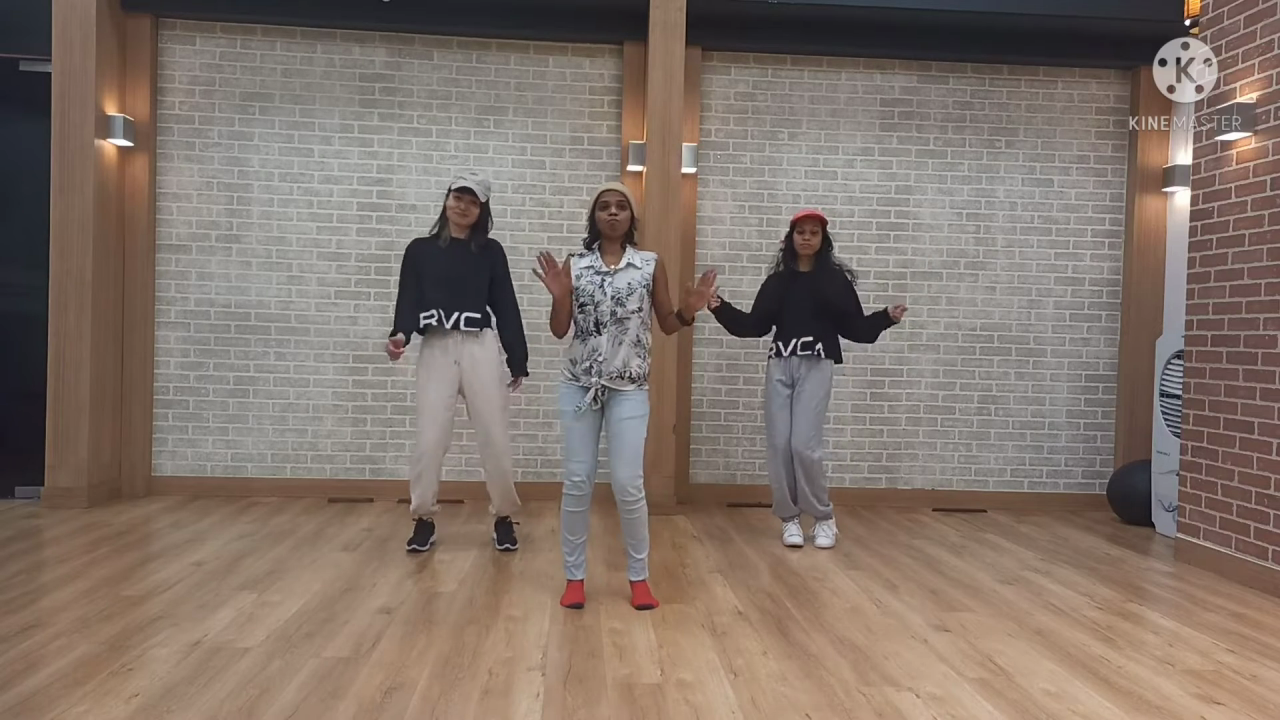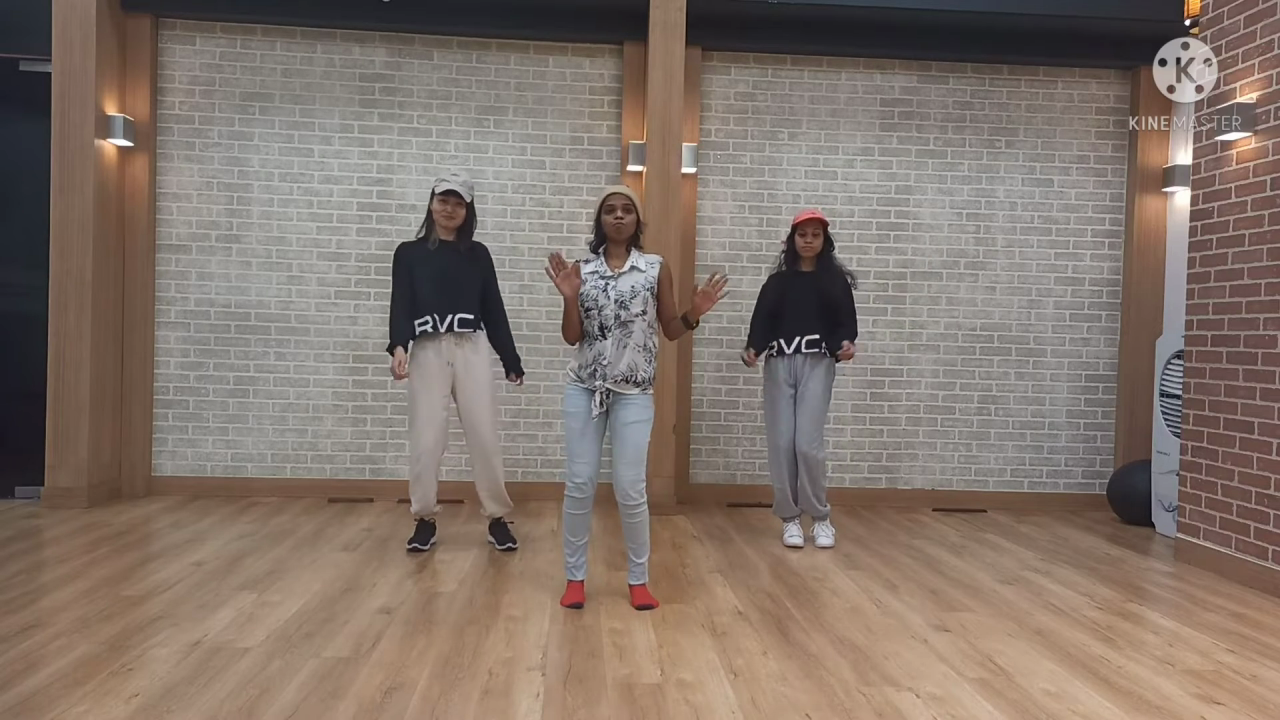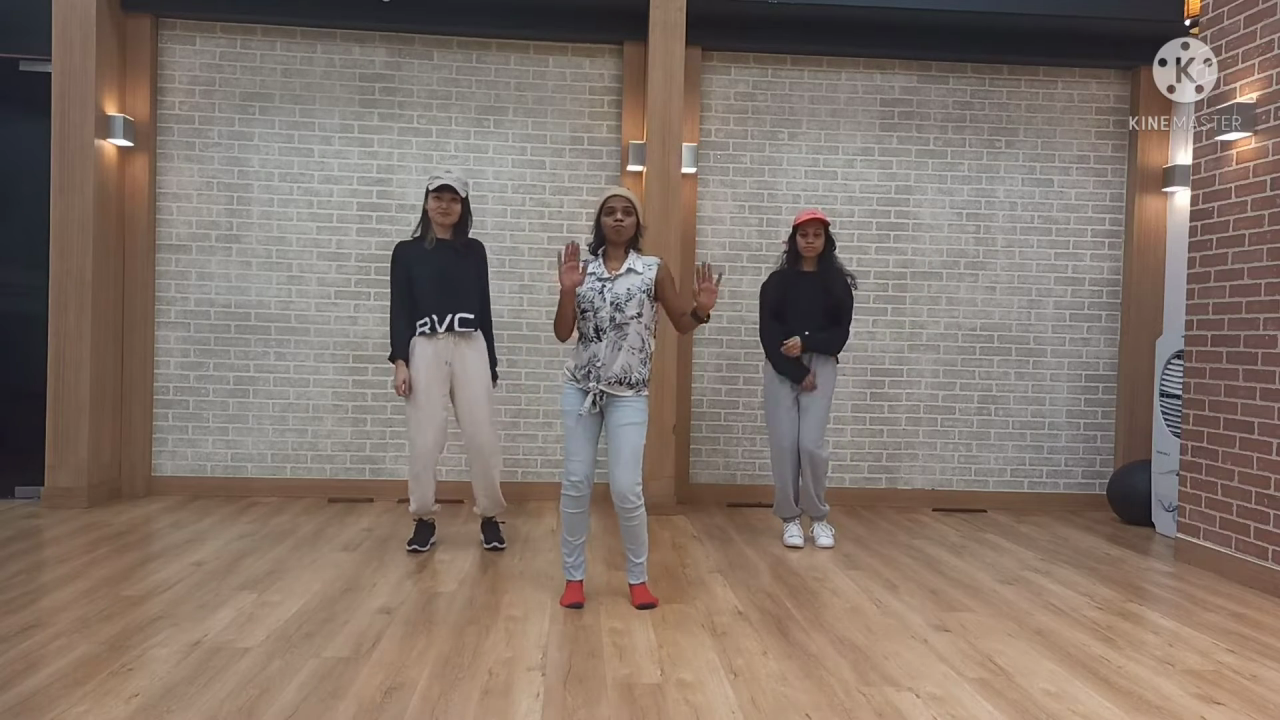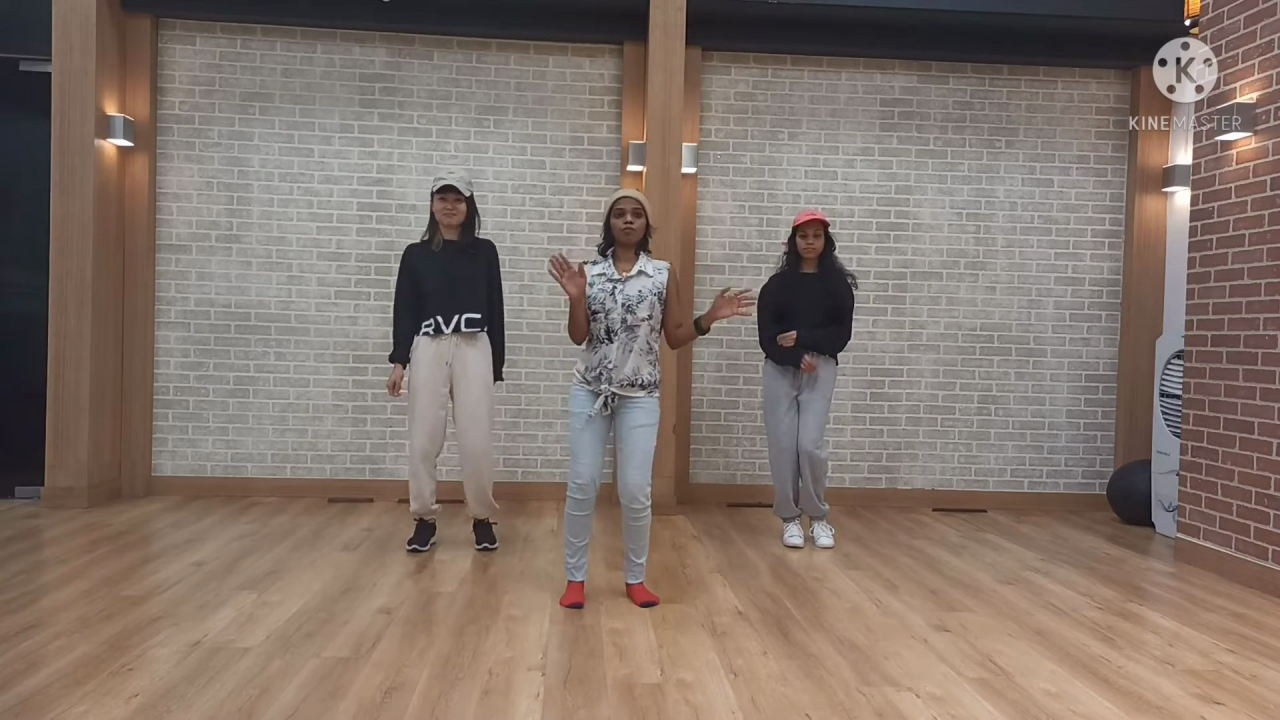
dt=0.2s
person 1, frame 1
left shoulder: (652, 265)
right shoulder: (574, 265)
left elbow: (666, 324)
right elbow: (559, 331)
left wrist: (689, 309)
right wrist: (559, 296)
left hip: (628, 387)
right hip: (578, 384)
left knee: (627, 484)
right knee: (576, 481)
left ankle: (638, 577)
right ankle: (575, 576)
person 1, frame 2
left shoulder: (657, 268)
right shoulder: (581, 270)
left elbow: (672, 330)
right elbow: (571, 337)
left wrist: (696, 312)
right wrist: (568, 298)
left hip: (634, 391)
right hip: (583, 388)
left knee: (629, 488)
right knee: (579, 483)
left ankle: (638, 579)
right ankle: (575, 577)
person 1, frame 3
left shoulder: (654, 270)
right shoulder: (580, 269)
left elbow: (683, 323)
right elbow: (562, 333)
left wrist: (702, 306)
right wrist: (568, 290)
left hip: (628, 393)
right hip: (579, 389)
left knee: (626, 489)
right knee: (576, 483)
left ankle: (637, 578)
right ankle: (573, 576)
person 1, frame 4
left shoulder: (663, 273)
right shoulder: (589, 271)
left elbow: (676, 338)
right elbow: (578, 337)
left wrist: (711, 317)
right wrist: (573, 298)
left hip: (639, 394)
right hip: (588, 390)
left knee: (635, 491)
right knee: (581, 484)
left ankle: (635, 577)
right ankle: (575, 577)
person 2, frame 1
left shoulder: (491, 252)
right shoulder: (420, 250)
left elbow: (505, 306)
right elbow: (408, 298)
left wrist: (517, 358)
right wrist: (400, 333)
left hip: (480, 348)
right hip: (435, 349)
left knee: (494, 437)
right knee: (429, 439)
left ankle: (503, 518)
right ankle: (424, 520)
person 2, frame 2
left shoulder: (478, 254)
right shoulder: (409, 253)
left elbow: (493, 308)
right elbow: (400, 305)
left wrist: (510, 359)
right wrist: (398, 347)
left hip: (471, 350)
right hip: (426, 351)
left knee: (485, 438)
right knee: (426, 441)
left ankle: (497, 519)
right ankle: (424, 520)
person 2, frame 3
left shoulder: (474, 251)
right shoulder: (407, 252)
left elbow: (482, 307)
right elbow: (400, 310)
left wrist: (491, 363)
right wrist: (400, 361)
left hip: (470, 349)
right hip: (425, 349)
left knee: (483, 438)
right knee: (425, 440)
left ankle: (489, 518)
right ankle: (424, 520)
person 2, frame 4
left shoulder: (485, 252)
right shoulder: (416, 254)
left elbow: (494, 309)
right elbow: (405, 310)
left wrist: (496, 362)
right wrist: (398, 362)
left hip: (473, 350)
right hip: (428, 350)
left knee: (476, 442)
right knee: (423, 441)
left ankle: (483, 519)
right ankle: (425, 521)
person 3, frame 1
left shoulder: (836, 279)
right shoulder: (777, 281)
left elbow: (854, 326)
right elbow: (757, 323)
left wrist: (885, 318)
right wrist: (722, 309)
left hip: (816, 366)
right hip: (779, 365)
left knee: (805, 445)
right knee: (779, 444)
left ankle: (824, 517)
right ankle: (790, 518)
person 3, frame 2
left shoulder: (836, 281)
right shoulder: (777, 281)
left elbow: (846, 326)
right elbow: (762, 325)
left wrist: (845, 345)
right wrist: (752, 350)
left hip: (818, 368)
right hip: (779, 365)
left knee: (808, 444)
right knee: (781, 444)
left ankle: (821, 518)
right ankle: (790, 518)
person 3, frame 3
left shoulder: (837, 282)
right shoulder: (778, 281)
left elbow: (841, 332)
right elbow: (768, 330)
left wrist: (806, 342)
right wrist: (795, 369)
left hip: (821, 367)
right hip: (782, 370)
left knee: (812, 444)
right knee: (784, 444)
left ankle: (819, 518)
right ankle: (790, 519)
person 3, frame 4
left shoulder: (837, 282)
right shoulder: (779, 282)
left elbow: (841, 333)
right elbow: (766, 331)
left wrist: (804, 339)
right wrist: (796, 356)
left hip: (820, 368)
right hip: (780, 368)
left knee: (810, 444)
right knee: (783, 445)
left ankle: (819, 517)
right ankle: (790, 518)
